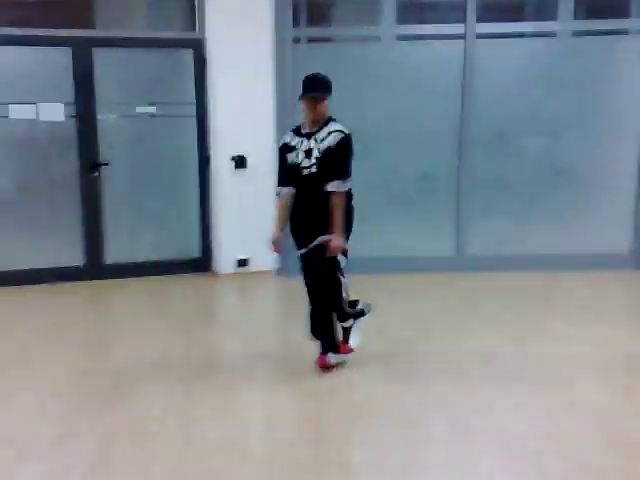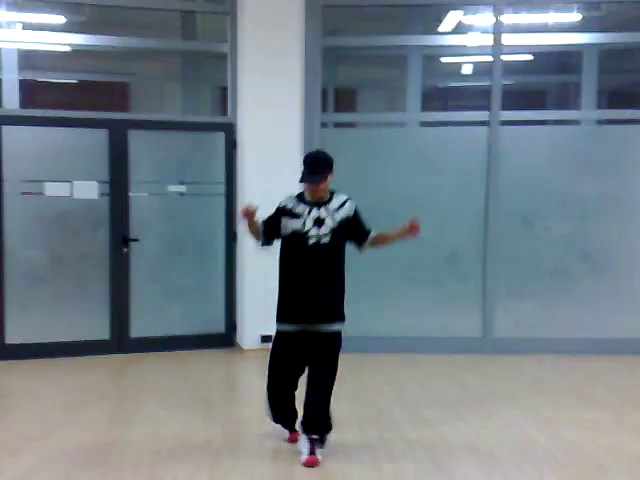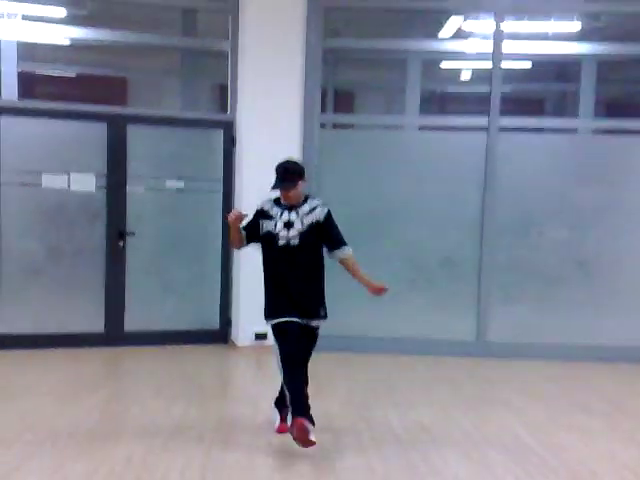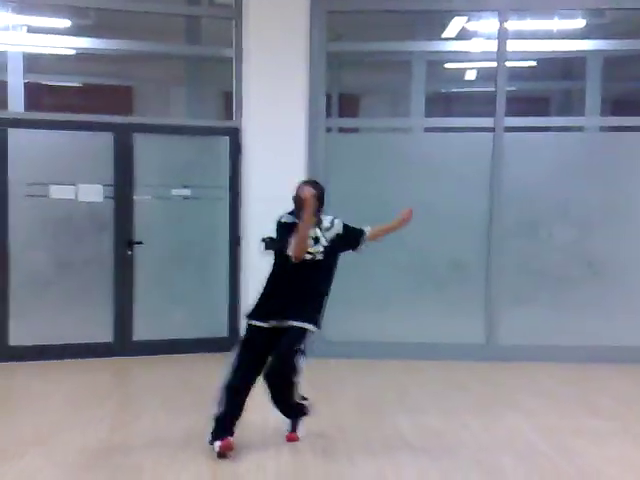
dt=0.5s
person 1, frame 1
left shoulder: (338, 136)
right shoulder: (289, 141)
left elbow: (338, 187)
right elbow: (286, 189)
left wrist: (338, 232)
right wrist: (279, 228)
left hip: (330, 226)
right hip: (303, 227)
left knee: (326, 275)
right knee: (317, 291)
left ankle: (350, 314)
right ankle: (331, 345)
person 1, frame 2
left shoulder: (345, 207)
right shoulder: (289, 207)
left elbow: (366, 239)
right elbow: (263, 235)
left wrist: (402, 233)
right wrist: (250, 220)
left hip: (329, 308)
right hip: (293, 308)
left knee: (323, 373)
right knee: (285, 367)
left ankle: (313, 437)
right ankle: (285, 417)
person 1, frame 3
left shoulder: (319, 212)
right shoulder: (265, 210)
left elbow: (339, 249)
right elbow: (238, 243)
left wrist: (366, 281)
right wrist: (234, 226)
left hip: (310, 301)
right hip: (279, 301)
left knee: (299, 360)
right knee: (291, 359)
left ankle: (286, 411)
right ankle: (301, 418)
person 1, frame 4
left shoulder: (334, 226)
right shoulder: (287, 223)
left elbow: (363, 236)
right elbow: (296, 253)
left wrist: (397, 224)
right wrist: (307, 212)
left hip: (301, 315)
right hip: (268, 309)
left knee: (281, 369)
right knee: (245, 370)
left ankle: (295, 415)
right ankle: (222, 432)
